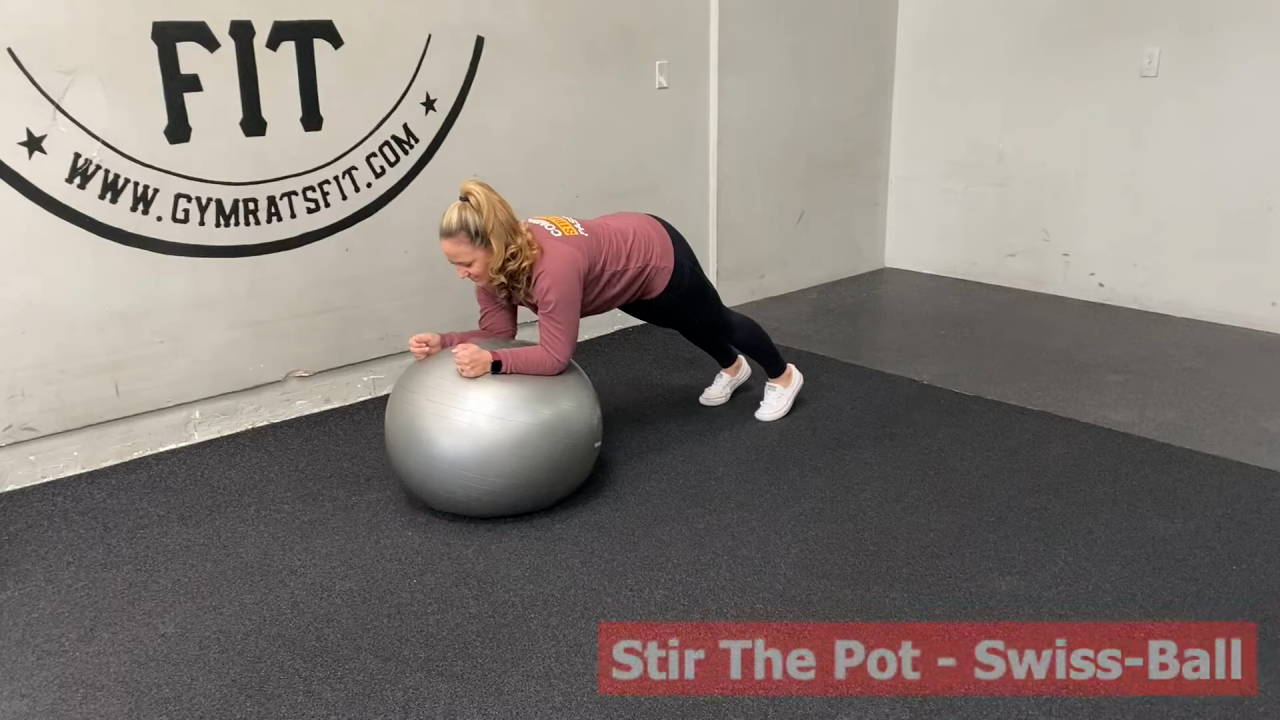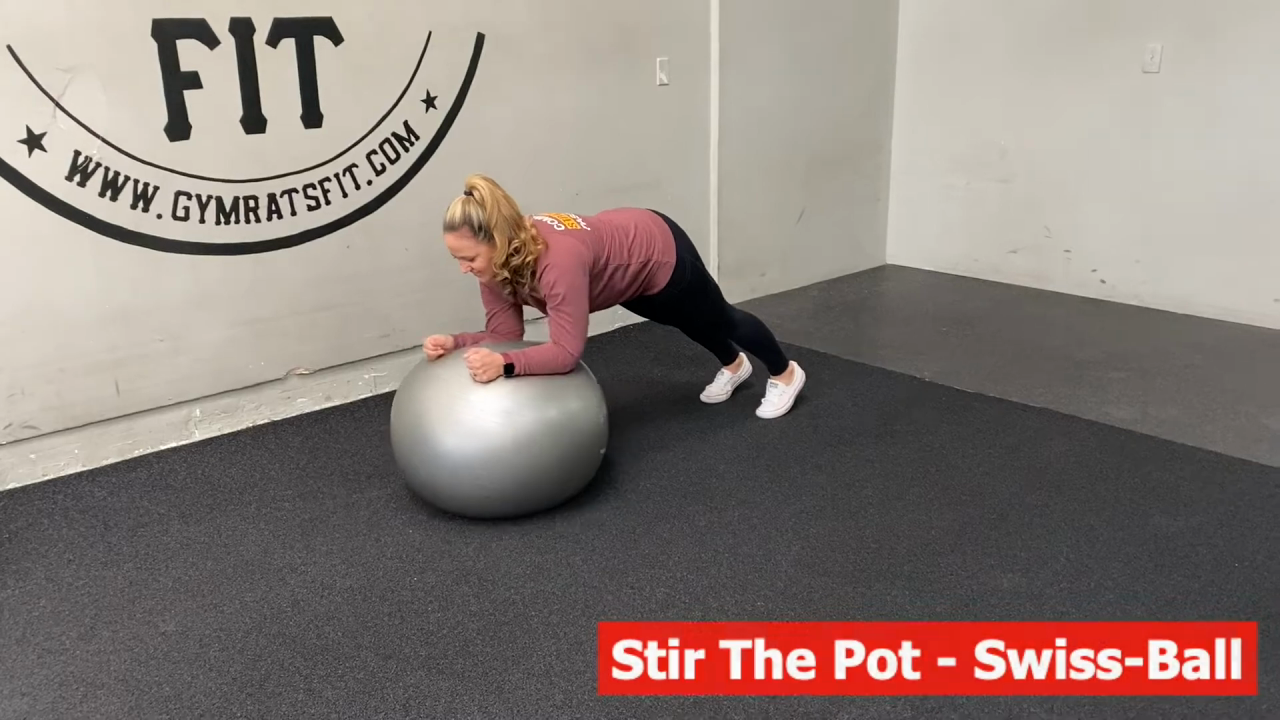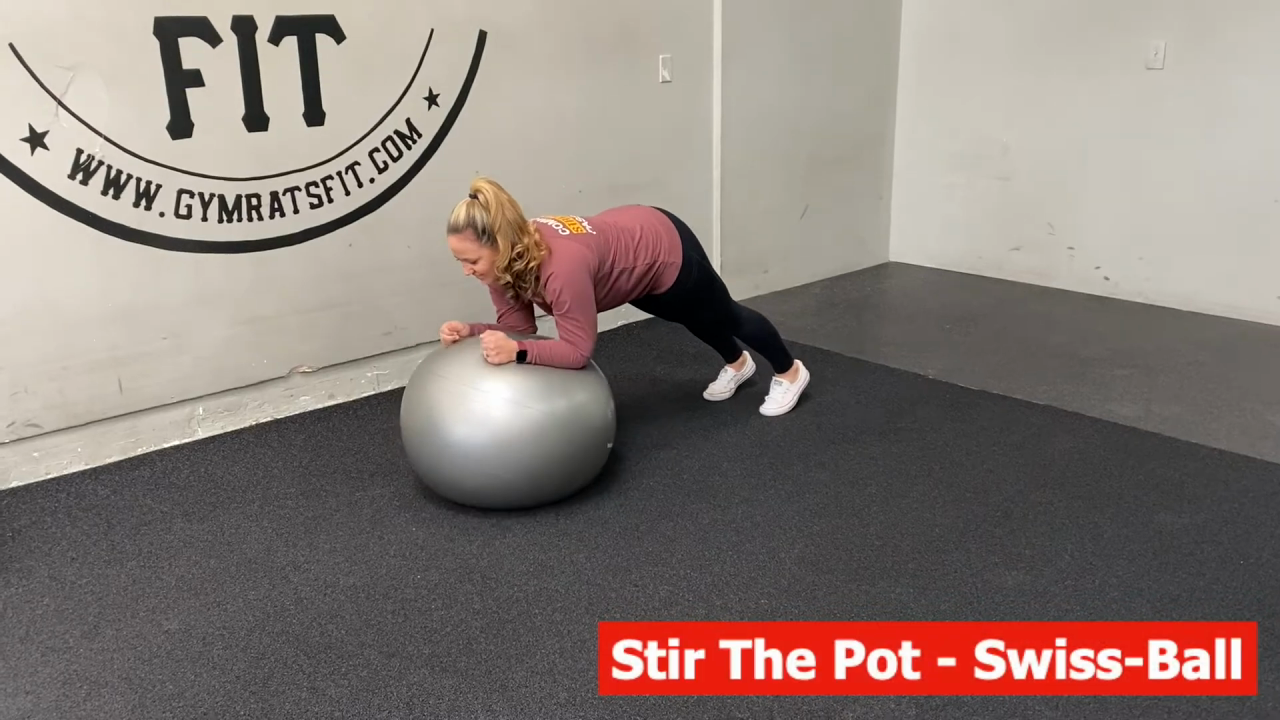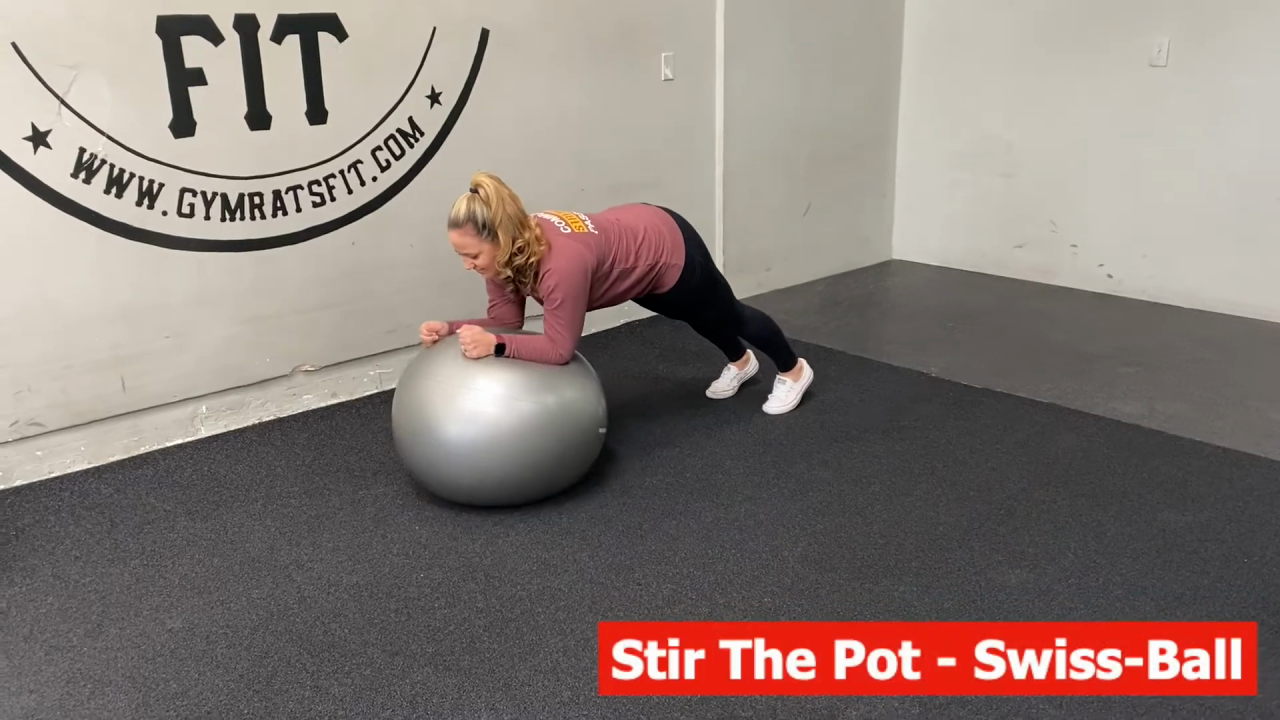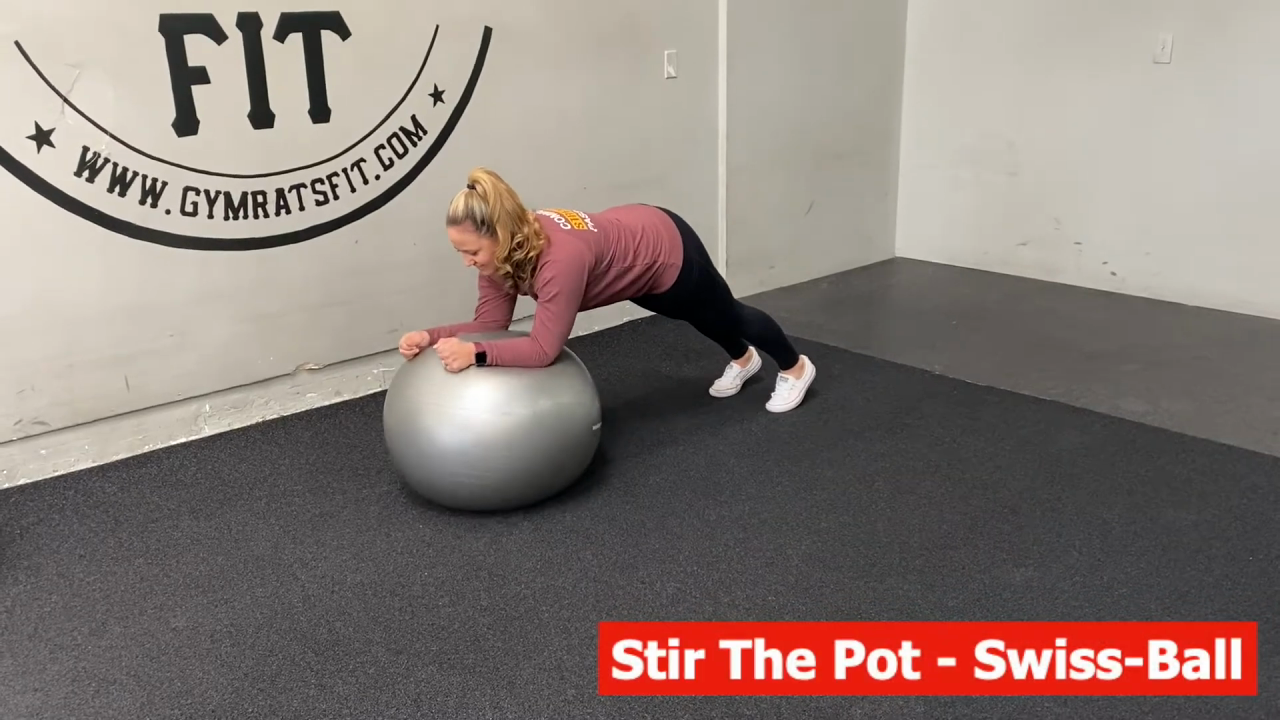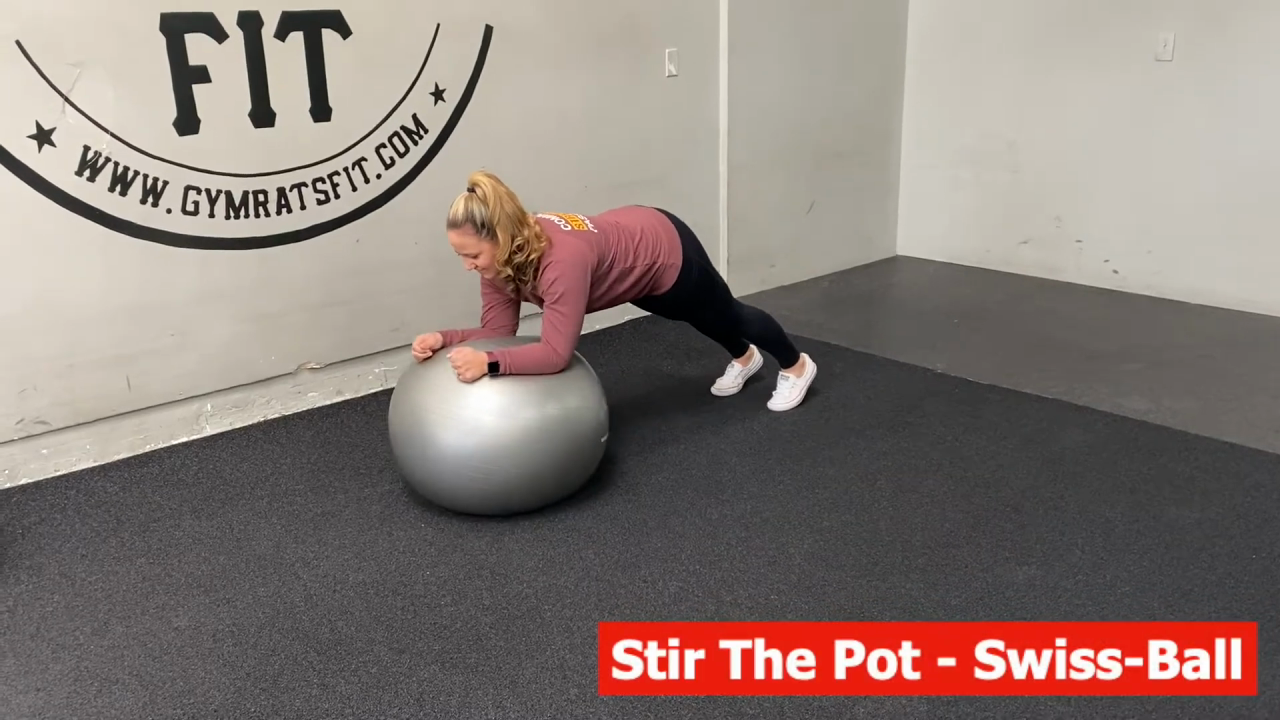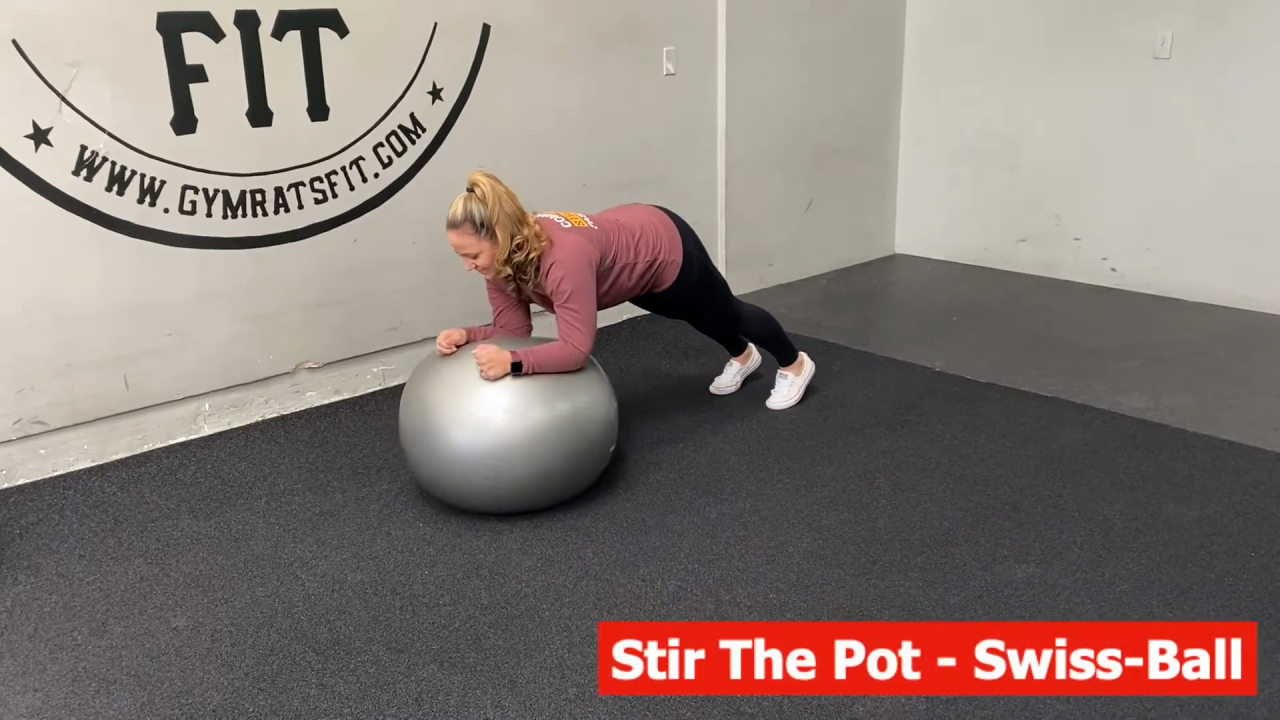
dt=0.3s
person 1, frame 1
left shoulder: (554, 266)
right shoulder: (493, 260)
left elbow: (555, 355)
right elbow: (497, 334)
left wrist: (490, 362)
right wrist: (443, 342)
left hip: (658, 259)
right hip: (621, 243)
left knee: (714, 322)
right knee: (686, 324)
left ankle: (782, 376)
right ankle: (732, 368)
person 1, frame 2
left shoulder: (559, 260)
right shoulder: (496, 259)
left elbow: (566, 351)
right elbow: (503, 334)
left wrist: (502, 365)
right wrist: (454, 342)
left hip: (660, 255)
right hip: (623, 241)
left knee: (714, 318)
right knee: (688, 322)
left ankle: (784, 374)
right ankle: (733, 365)
person 1, frame 3
left shoulder: (563, 265)
right shoulder: (504, 257)
left elbow: (579, 350)
right elbow: (517, 328)
left wrist: (516, 351)
right wrist: (470, 331)
left hip: (666, 252)
right hip: (627, 234)
left knee: (721, 314)
right knee: (690, 318)
left ankle: (789, 371)
right ankle: (737, 363)
person 1, frame 4
left shoulder: (562, 262)
right shoulder: (503, 253)
left elbow: (559, 348)
right elbow: (506, 321)
left wrist: (495, 345)
right wrist: (452, 328)
left hip: (669, 253)
right hip: (632, 228)
left knee: (725, 313)
right knee: (697, 316)
left ankle: (793, 370)
right ankle: (740, 361)
person 1, frame 5
left shoulder: (561, 258)
right shoulder: (500, 250)
left elbow: (544, 348)
right elbow: (489, 323)
left wrist: (474, 354)
right wrist: (431, 336)
left hip: (667, 253)
right hip: (628, 234)
left knee: (725, 314)
right knee: (701, 316)
left ankle: (795, 368)
right ankle: (743, 359)
person 1, frame 6
left shoulder: (563, 260)
right shoulder: (500, 255)
left elbow: (556, 352)
right elbow: (496, 330)
left wrist: (487, 363)
right wrist: (444, 339)
left hip: (666, 254)
right hip: (629, 233)
left knee: (724, 314)
right knee: (700, 318)
left ankle: (795, 366)
right ankle: (744, 357)
person 1, frame 7
left shoulder: (564, 258)
right shoulder: (501, 257)
left elbow: (576, 348)
right elbow: (512, 329)
left wrist: (511, 362)
right wrist: (467, 335)
left hip: (666, 252)
right hip: (629, 233)
left knee: (724, 313)
right knee: (698, 314)
left ankle: (794, 364)
right ankle: (743, 356)
